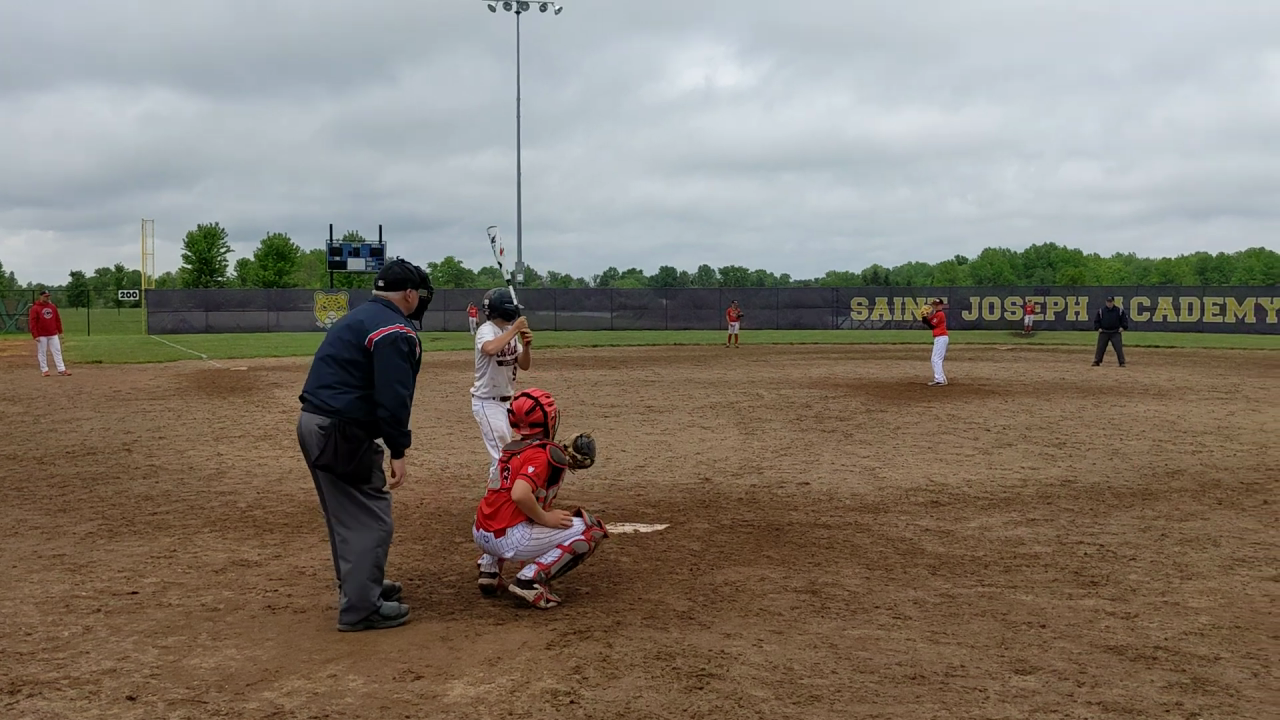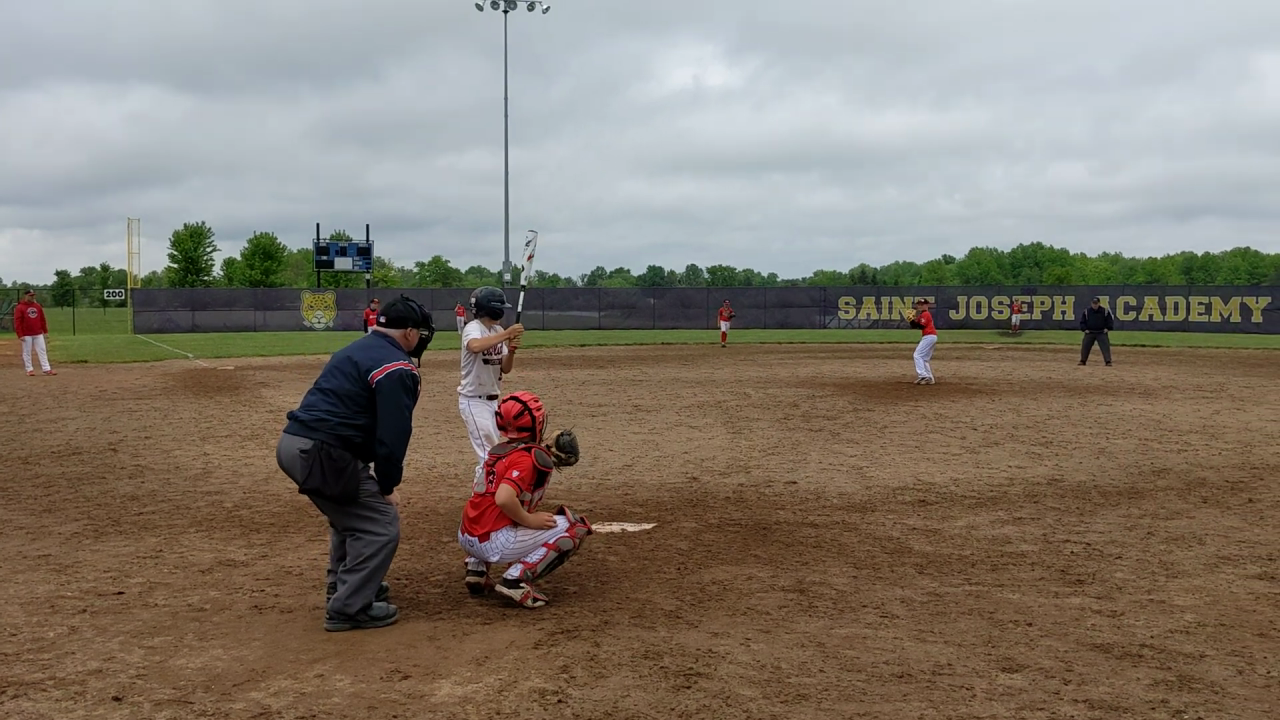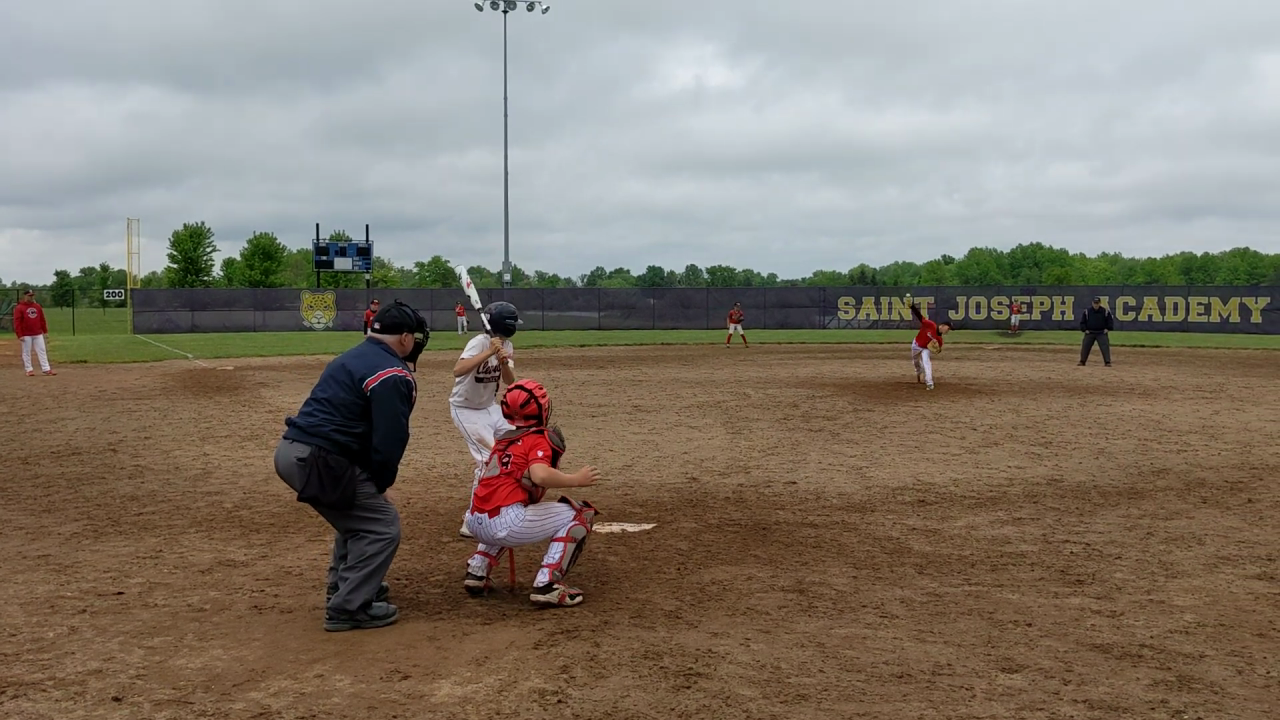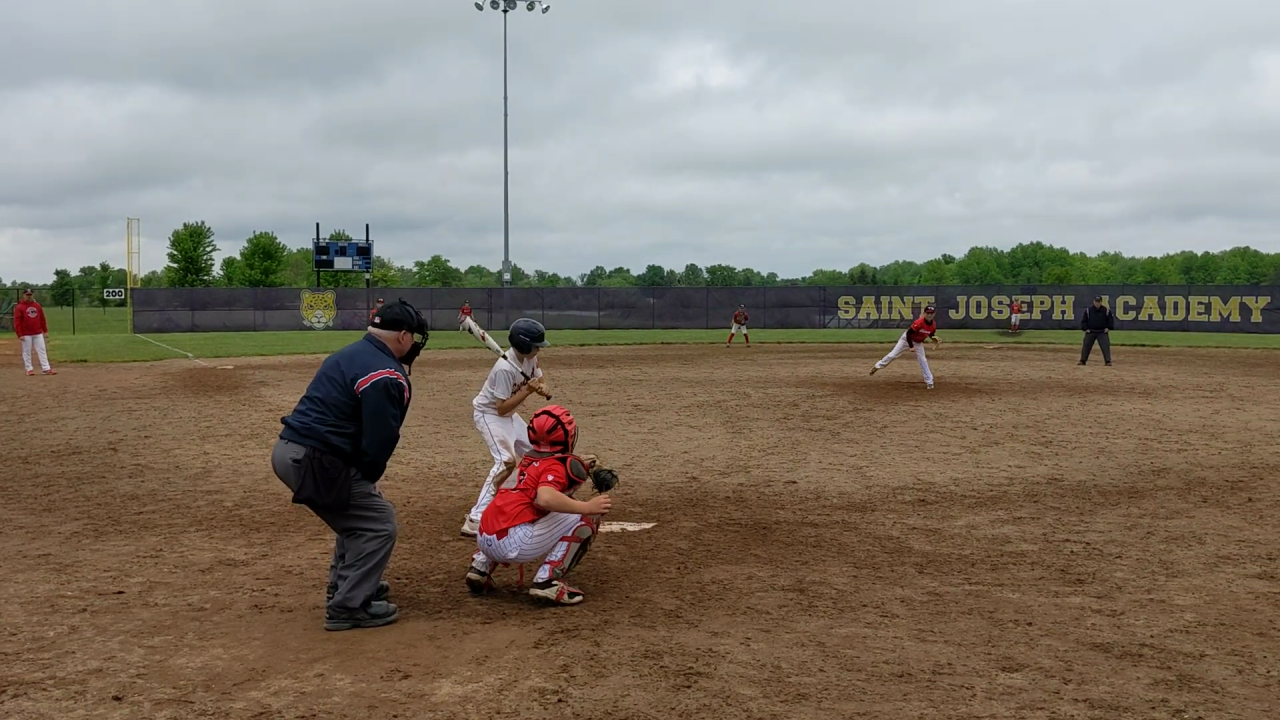
dt=0.7s
person 1, frame 1
left shoulder: (354, 318)
right shoulder: (395, 330)
right elbow: (392, 398)
right wrist: (398, 452)
left hip: (314, 421)
right hip: (342, 431)
left knee: (346, 513)
right knee: (369, 518)
left ankle: (358, 584)
right ankle: (360, 607)
person 1, frame 2
left shoulder: (354, 351)
right shoulder: (397, 368)
right elbow: (393, 433)
right wrist: (387, 485)
left hip: (294, 442)
right hip: (322, 453)
left knee: (353, 513)
right knee: (381, 524)
left ankle: (344, 586)
right ankle: (348, 608)
person 1, frame 3
left shoulder: (351, 358)
right shoulder: (394, 375)
right elbow: (389, 440)
right wrist: (381, 484)
left hip: (293, 449)
right hip: (319, 460)
left knee: (358, 514)
right knee: (383, 525)
left ankle: (345, 588)
right ankle: (348, 608)
person 1, frame 4
left shoulder: (348, 354)
right shoulder: (388, 376)
right elbow: (379, 440)
left wrist: (363, 479)
right wrist: (369, 479)
left hip: (290, 449)
right hip: (315, 460)
left knee: (358, 514)
right knee: (378, 523)
left ankle: (345, 588)
right ankle: (349, 606)
person 2, frame 1
left shoulder: (512, 448)
right shoulder: (544, 453)
right elbow: (520, 495)
right wrist: (545, 518)
left hip: (481, 534)
right hip: (510, 539)
right knee: (592, 530)
left ankle: (489, 570)
right ankle: (531, 580)
person 2, frame 2
left shoulder: (499, 450)
right shoulder: (527, 457)
right elbow: (503, 499)
right wrist: (530, 520)
left hip: (467, 537)
right hip: (495, 544)
right knee: (576, 527)
left ankle: (477, 569)
right ankle: (518, 580)
person 2, frame 3
left shoulder: (504, 439)
right shoulder: (540, 439)
right elbow: (540, 476)
right wrist: (576, 479)
left hip: (476, 522)
right hip: (505, 523)
right knee: (580, 514)
left ankle: (478, 571)
right ankle: (547, 584)
person 2, frame 4
left shoulder: (530, 459)
right shoulder: (556, 466)
right elbow: (546, 497)
left wrist: (582, 463)
right wrist: (586, 507)
left hip: (487, 539)
right hip: (515, 542)
right knee: (586, 516)
left ankle: (481, 567)
right ankle: (549, 580)
person 3, frame 1
left shoulder: (509, 331)
right shoulder: (486, 330)
left elbow: (524, 365)
right elbow: (491, 349)
left wrist: (526, 345)
right wrist: (514, 329)
left hip: (504, 401)
right hip: (487, 403)
left knee: (503, 454)
right knee: (502, 456)
person 3, frame 2
left shoulder: (498, 331)
right shoulder: (473, 328)
left elbow: (506, 369)
right elbow: (475, 346)
left wrist: (511, 351)
right wrist: (506, 334)
left hip: (492, 401)
right hip: (474, 402)
right knee: (489, 456)
person 3, frame 3
left shoulder: (505, 345)
right shoulder: (479, 343)
left elbow: (509, 381)
right elbow: (458, 370)
left wrist: (505, 363)
right wrist: (489, 352)
left hip: (489, 407)
right hip: (466, 410)
right knee: (489, 458)
person 3, frame 4
left shoulder: (531, 357)
right shoulder: (504, 367)
left elbow: (539, 380)
right elbow: (500, 408)
left wrist: (541, 387)
right wrist: (525, 392)
left hip: (510, 415)
right hip: (489, 415)
right knee: (506, 460)
right ankle: (476, 521)
